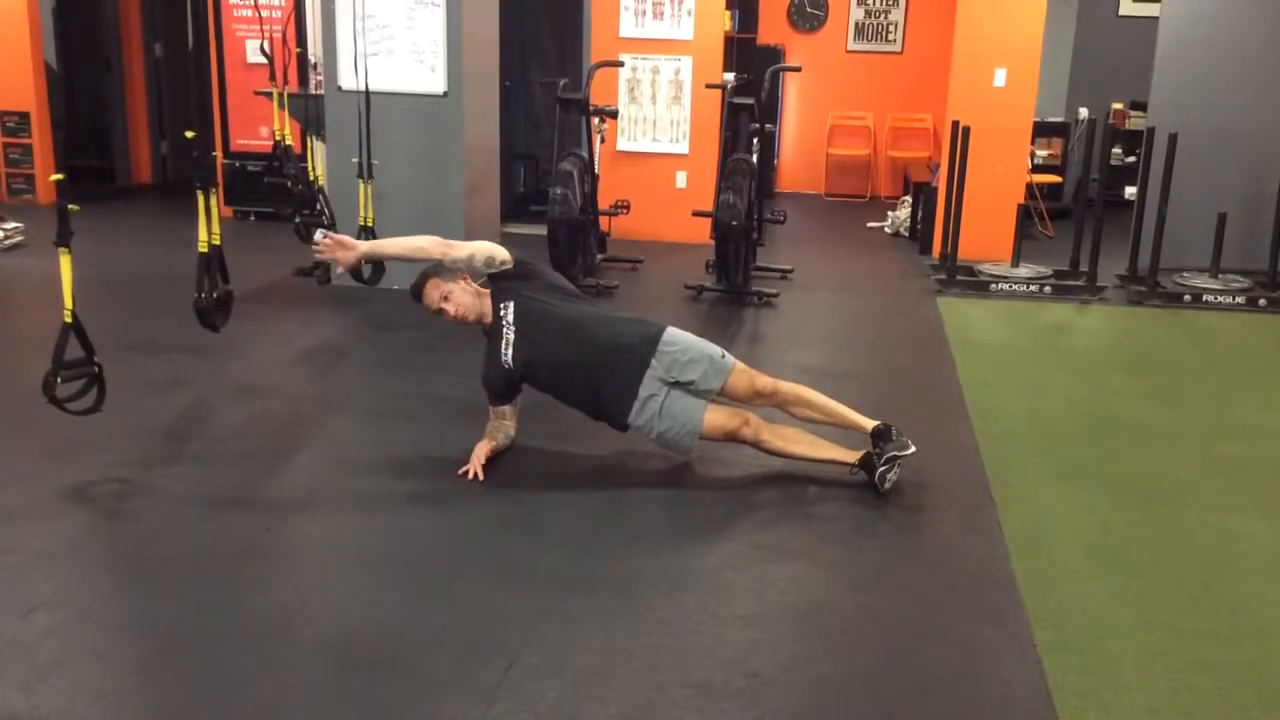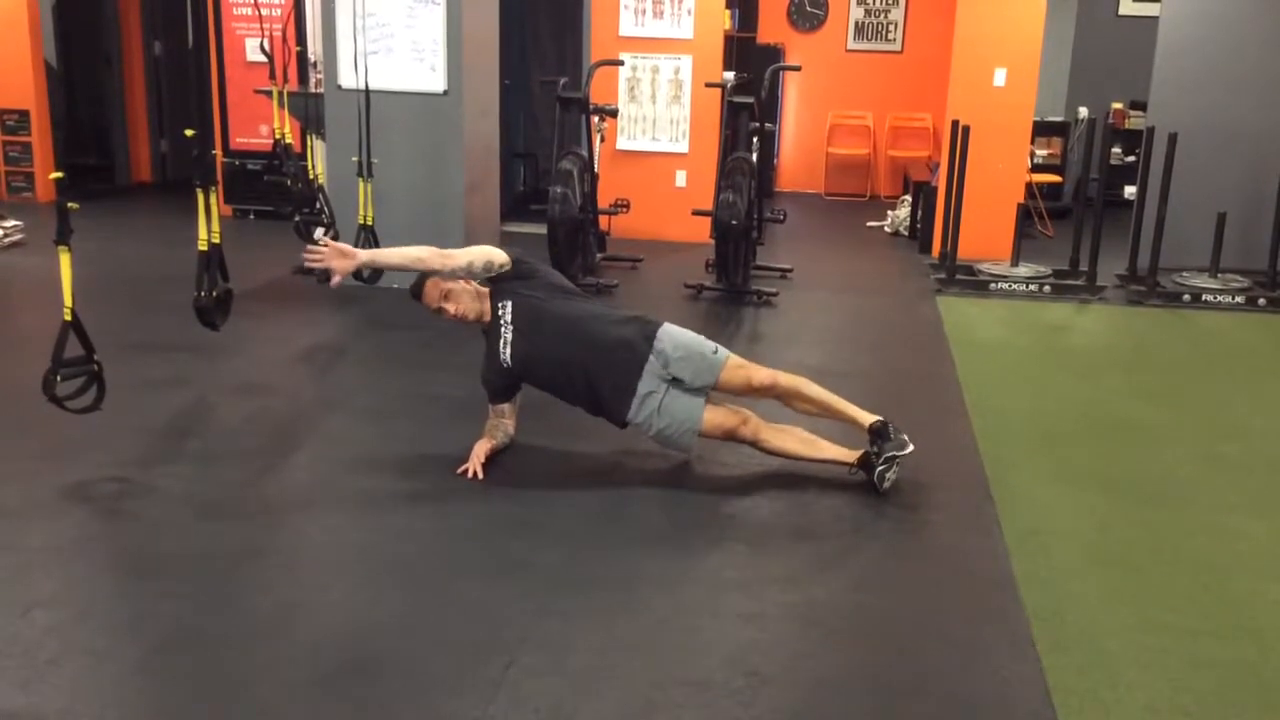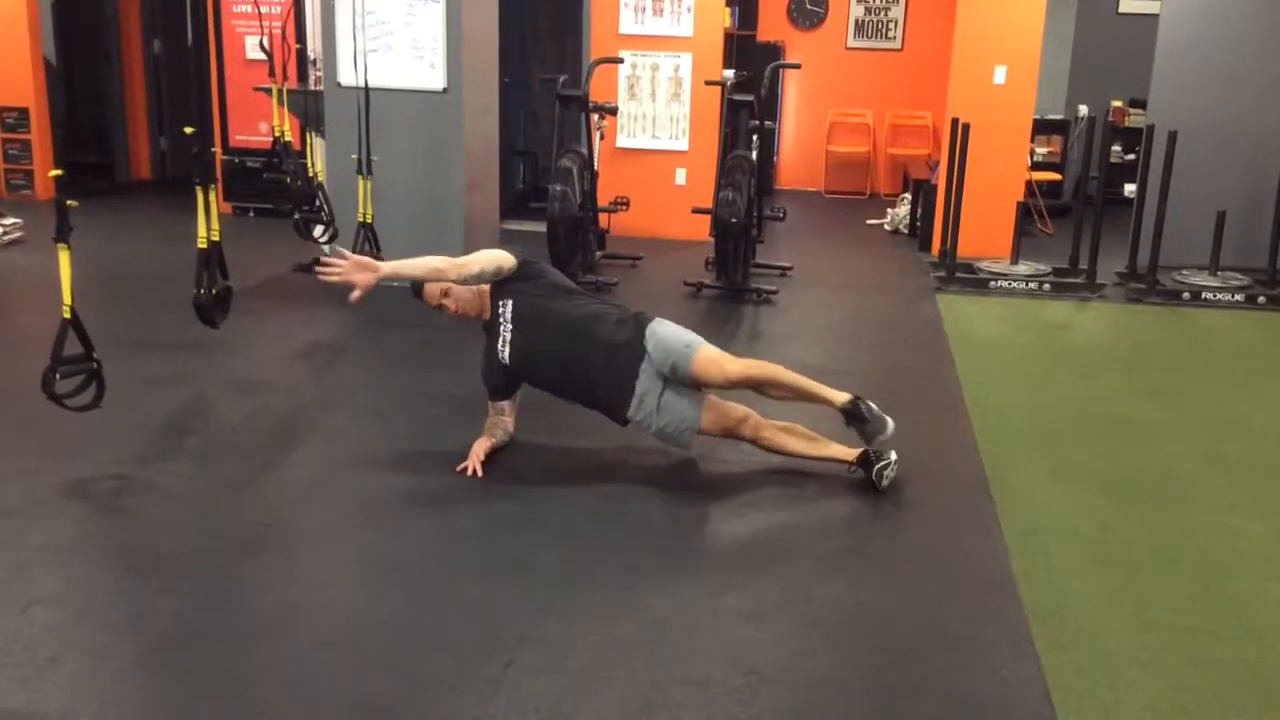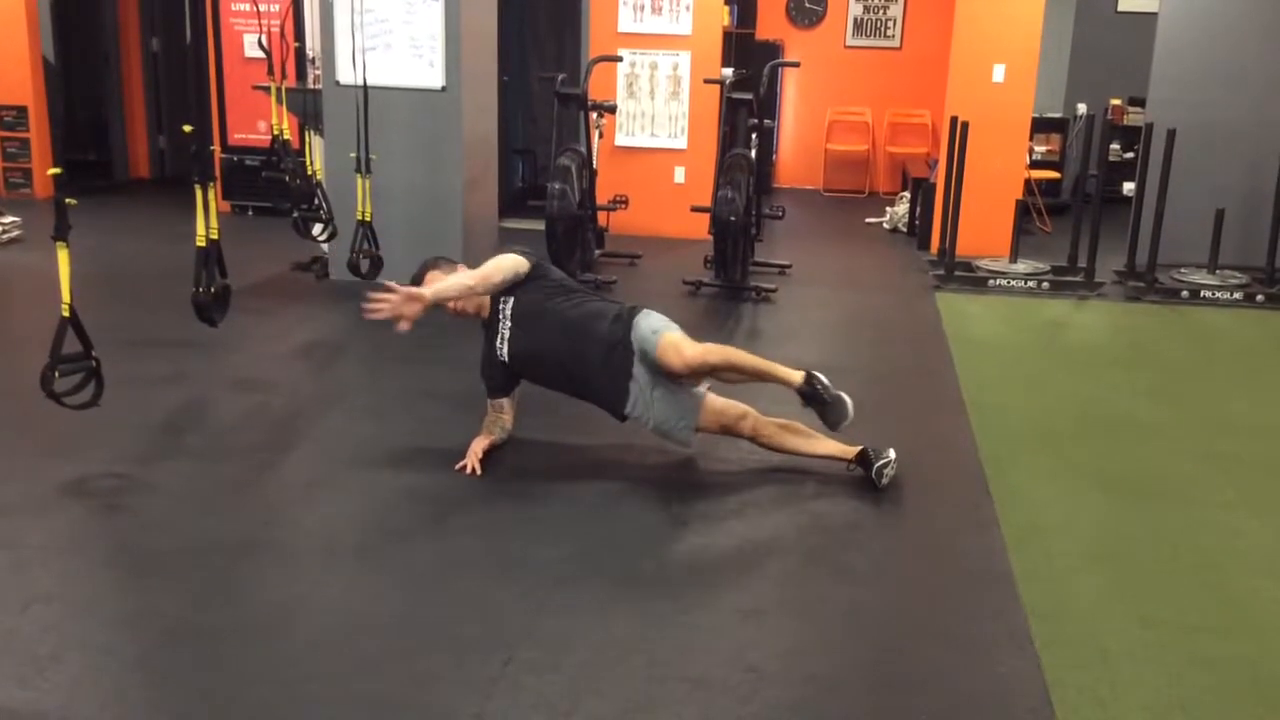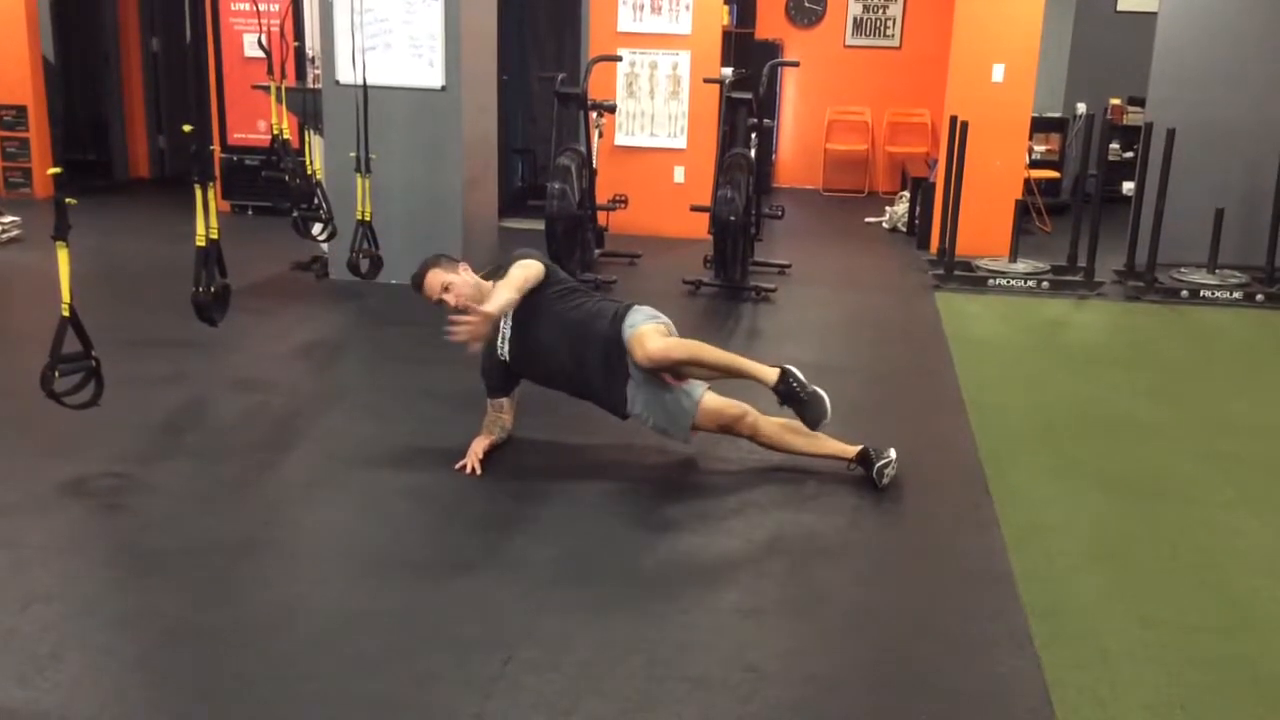
dt=0.3s
person 1, frame 1
left shoulder: (512, 277)
right shoulder: (498, 363)
left elbow: (442, 249)
right elbow: (505, 425)
left wrist: (365, 248)
right wrist: (485, 447)
left hip: (654, 349)
right hip: (638, 402)
left knee: (763, 391)
right knee: (745, 427)
left ankle: (876, 432)
right ankle: (863, 460)
person 1, frame 2
left shoulder: (511, 277)
right shoulder: (498, 361)
left elbow: (441, 258)
right elbow: (504, 420)
left wrist: (364, 257)
right wrist: (486, 443)
left hip: (652, 346)
right hip: (636, 399)
left knee: (758, 381)
right knee: (743, 427)
left ankle: (872, 426)
right ankle: (863, 460)
person 1, frame 3
left shoulder: (515, 275)
right shoulder: (497, 359)
left elbow: (454, 266)
right elbow: (503, 419)
left wrist: (381, 269)
right wrist: (485, 441)
left hip: (645, 342)
right hip: (637, 398)
left knee: (733, 373)
right knee: (744, 424)
left ankle: (846, 404)
right ankle: (860, 457)
person 1, frame 4
left shoulder: (517, 269)
right shoulder: (496, 353)
left elbow: (487, 277)
right elbow: (501, 415)
left wrist: (426, 297)
right wrist: (483, 439)
left hip: (632, 330)
right hip: (632, 392)
left knee: (687, 359)
right knee: (740, 420)
left ankle: (798, 379)
right ankle: (860, 455)
person 1, frame 5
left shoulder: (521, 266)
right shoulder: (495, 355)
left elbow: (517, 283)
right elbow: (501, 416)
left wrist: (487, 311)
right wrist: (483, 440)
left hip: (630, 330)
right hip: (633, 394)
left knee: (653, 353)
right knee: (742, 421)
left ankle: (776, 377)
right ankle: (860, 457)
